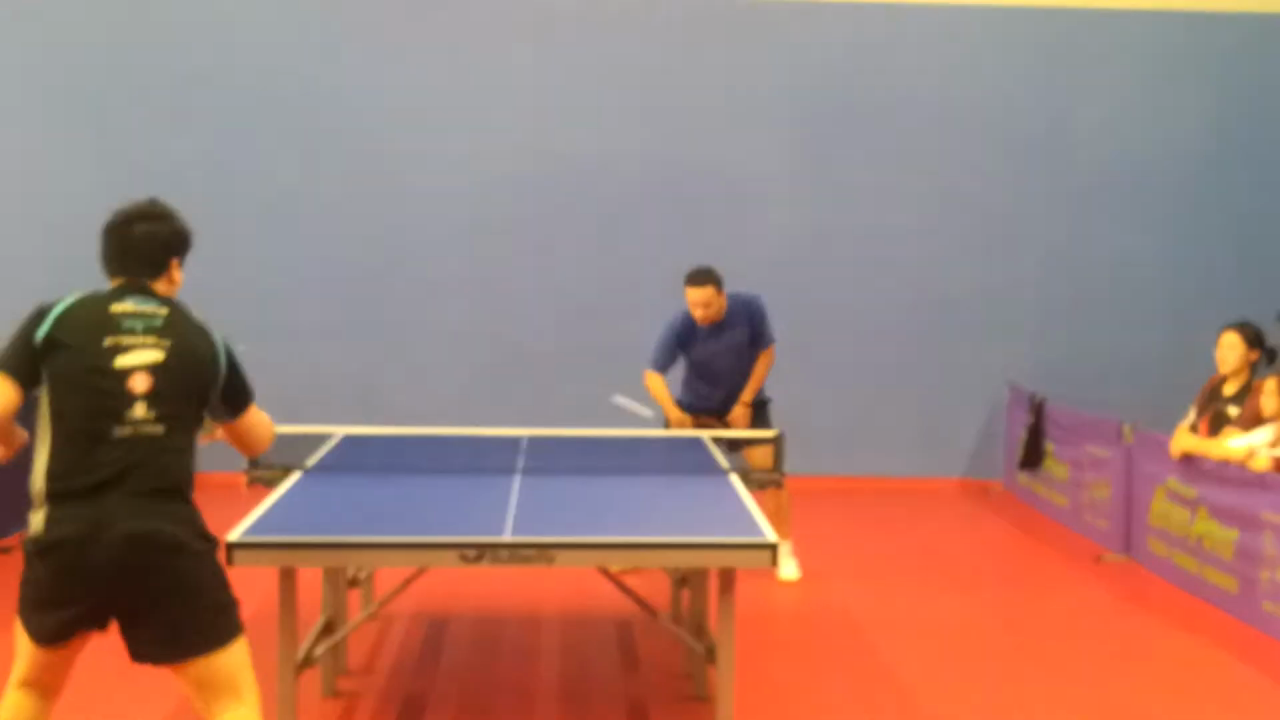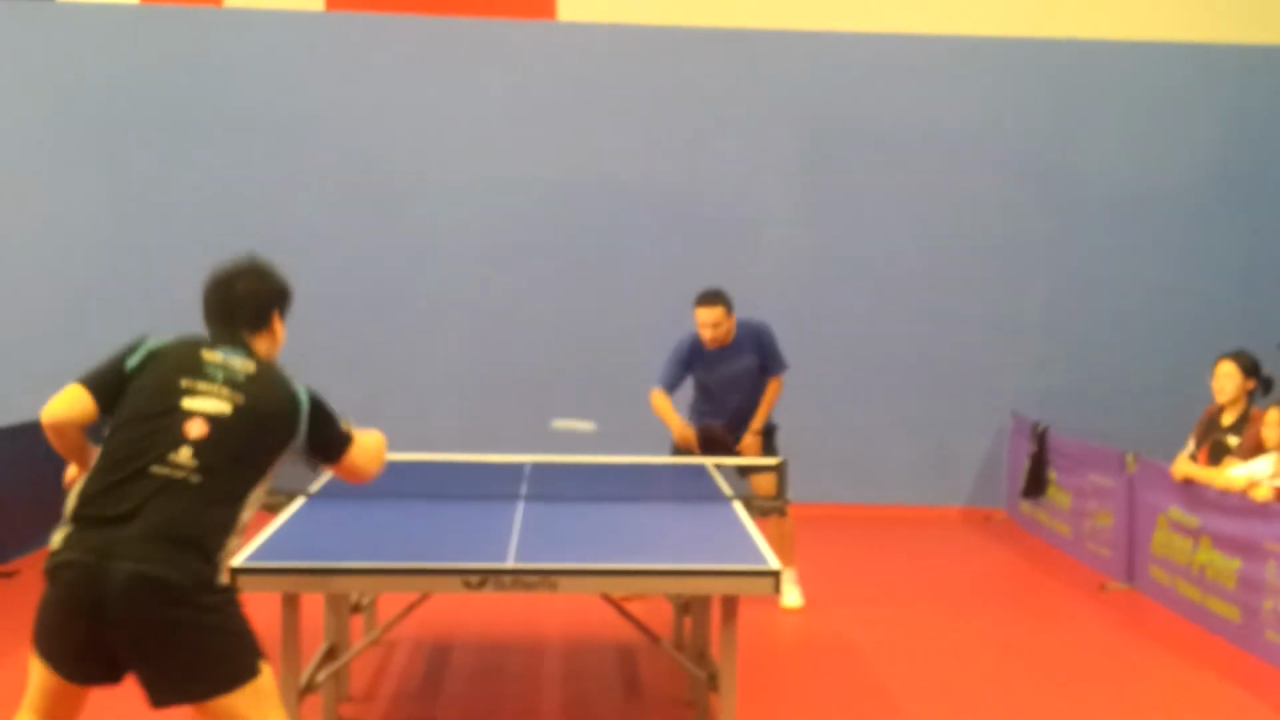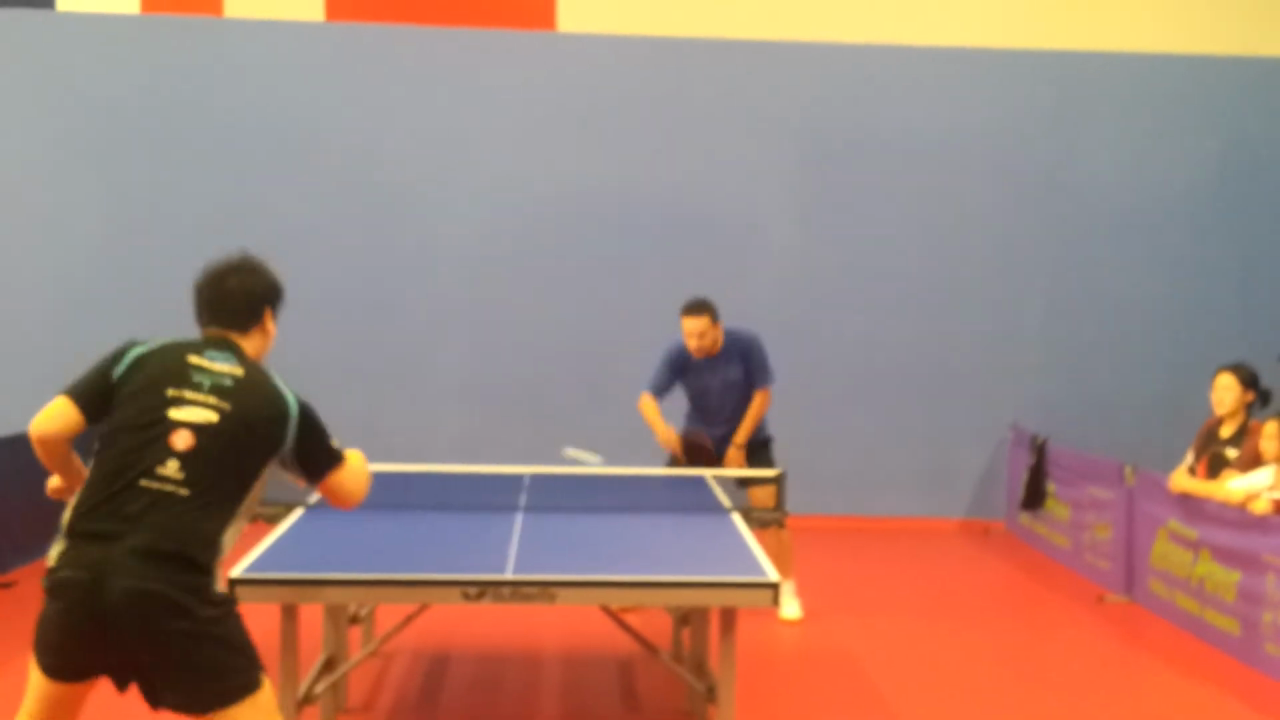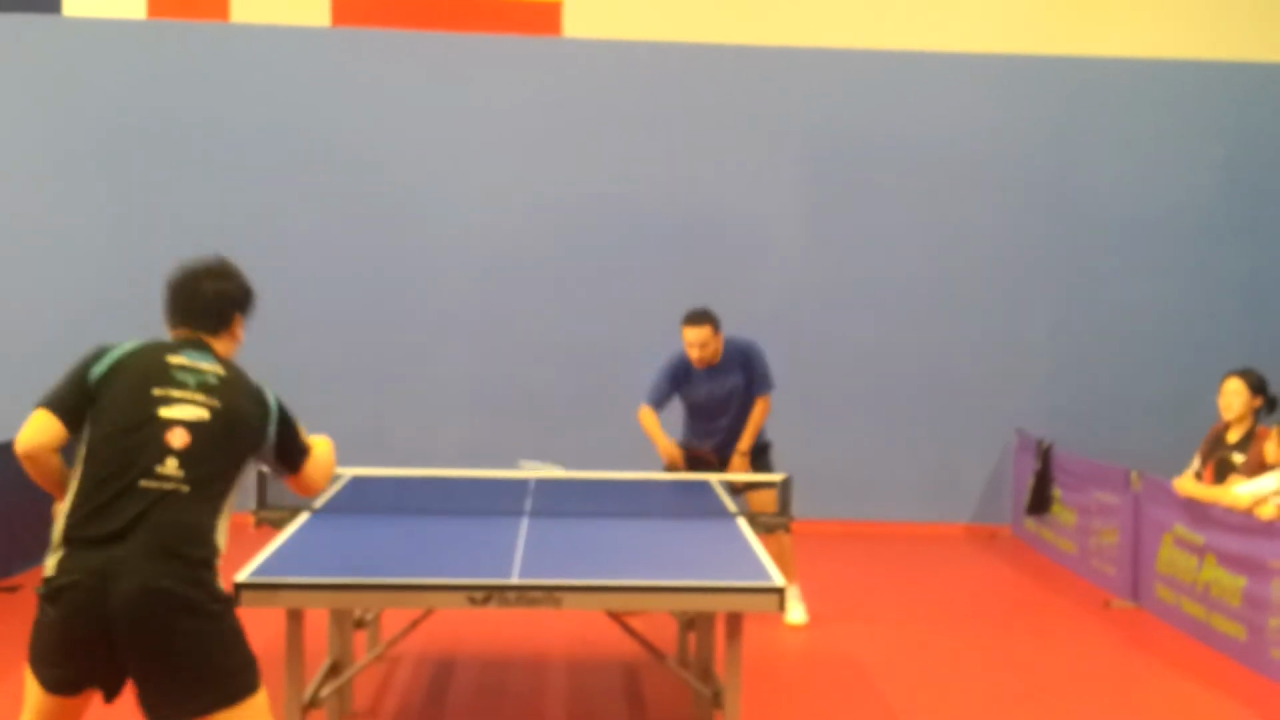
dt=0.7s
person 1, frame 1
left shoulder: (56, 317)
right shoulder: (203, 341)
right elbow: (256, 439)
right wrist: (227, 422)
left hip: (66, 532)
right hip: (164, 536)
person 1, frame 2
left shoulder: (148, 354)
right shoulder: (289, 399)
left elbow: (57, 417)
right elbow: (362, 466)
left wrist: (86, 464)
right wrist: (372, 441)
left hip: (80, 564)
right hip: (178, 585)
person 1, frame 3
left shoulder: (137, 358)
right shoulder: (277, 404)
left elbow: (46, 431)
right elbow: (348, 491)
left wrist: (73, 478)
right wrist: (354, 460)
left hip: (80, 575)
right hip: (177, 598)
person 1, frame 4
left shoulder: (109, 363)
right shoulder: (254, 402)
left elbow: (31, 445)
right elbow: (312, 479)
left wrist: (71, 495)
right wrist: (323, 448)
left hip: (78, 582)
right hip: (178, 595)
person 2, frame 1
left shoulder: (750, 307)
right shoulder: (681, 326)
left elbow: (766, 353)
right elbow: (653, 373)
left wrist: (743, 403)
right wrist: (673, 413)
left hip: (744, 405)
right hip: (695, 409)
left knee: (769, 474)
left ankle: (784, 552)
person 2, frame 2
left shoulder: (759, 335)
right shoulder: (687, 349)
left elbow: (774, 381)
right elbow: (658, 394)
left wrist: (756, 431)
right wrist: (677, 425)
left hip: (751, 431)
right hip: (702, 434)
left knee: (772, 501)
left ankle: (788, 578)
person 2, frame 3
left shoulder: (747, 345)
right shoulder: (678, 356)
left elbow: (762, 395)
right elbow: (648, 398)
left wrist: (738, 445)
right wrist: (662, 429)
left hip: (748, 442)
left knee: (770, 514)
left ankle: (787, 589)
person 2, frame 4
left shoulder: (747, 353)
right shoulder: (675, 367)
left elbow: (762, 400)
right elbow: (646, 411)
left wrist: (742, 452)
right wrist: (663, 443)
left hip: (745, 449)
right hip: (696, 452)
left ankle: (792, 595)
